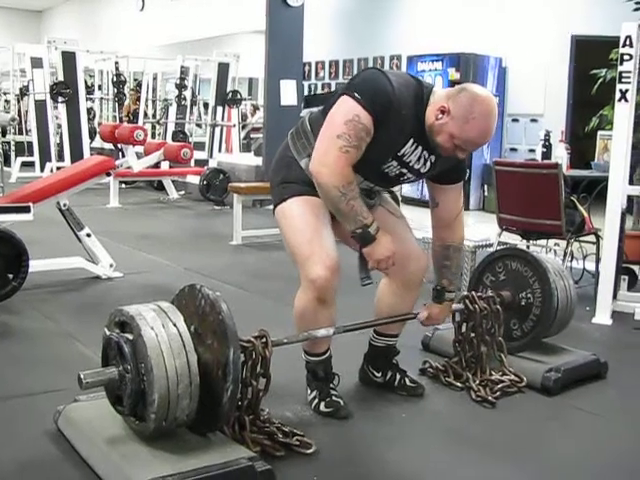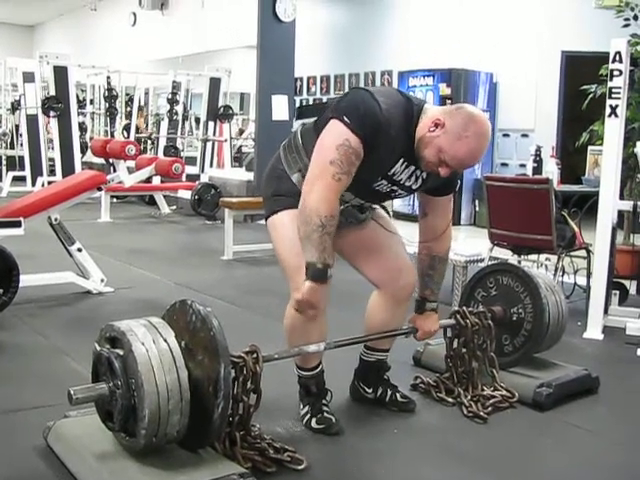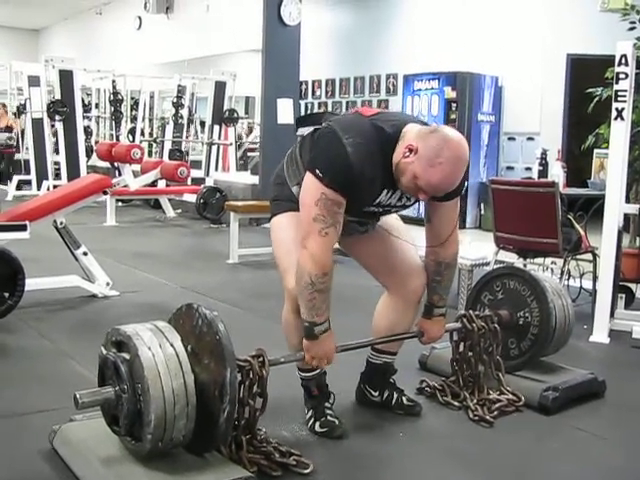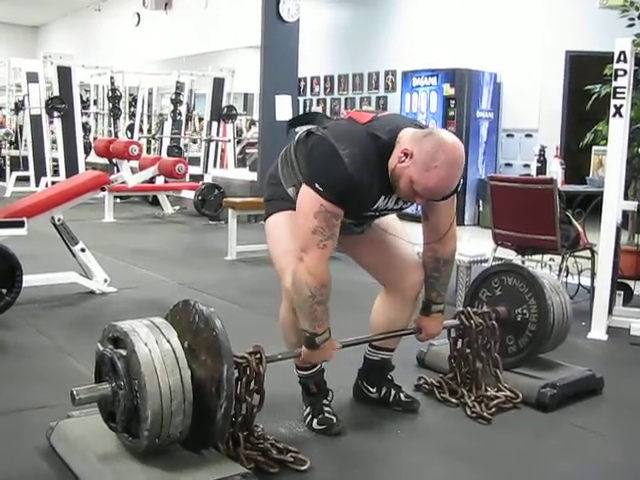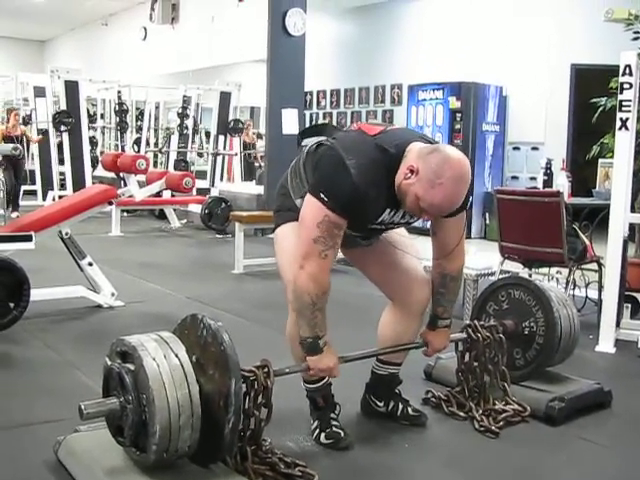
dt=1s
person 1, frame 1
left shoulder: (450, 156)
right shoulder: (381, 92)
left elbow: (449, 225)
right elbow: (327, 167)
left wrist: (444, 297)
right wrist: (369, 235)
left hip: (361, 188)
right hip: (305, 174)
left knee: (412, 265)
right knee: (321, 273)
left ankle: (379, 364)
right ankle: (319, 378)
person 1, frame 2
left shoulder: (444, 164)
right shoulder: (372, 112)
left elbow: (435, 237)
right elbow: (319, 193)
left wrist: (428, 307)
right wrist: (317, 276)
left hip: (353, 201)
right hip: (296, 187)
left knee: (401, 279)
right knee: (308, 291)
left ankle: (369, 379)
right ankle: (312, 392)
person 1, frame 3
left shoulder: (441, 166)
right shoulder: (346, 151)
left elbow: (443, 242)
right elbow: (315, 249)
left wrist: (435, 312)
right wrist: (318, 332)
left hip: (365, 207)
right hip: (299, 195)
left knee: (412, 281)
right knee: (300, 287)
left ankle: (375, 382)
right ankle: (315, 394)
person 1, frame 4
left shoulder: (437, 166)
right shoulder: (343, 162)
left elbow: (440, 239)
right elbow: (310, 261)
left wrist: (434, 308)
right wrist: (319, 339)
left hip: (361, 204)
right hip: (293, 193)
left knee: (410, 276)
right knee: (298, 288)
left ankle: (373, 379)
right ankle: (313, 391)
person 1, frame 5
left shoulder: (446, 181)
right shoulder: (349, 175)
left elbow: (449, 255)
right elbow: (311, 268)
left wrist: (440, 323)
right wrist: (316, 347)
left hip: (369, 217)
right hip: (302, 205)
left knee: (417, 291)
right knee: (303, 299)
left ankle: (381, 393)
right ankle: (321, 406)
